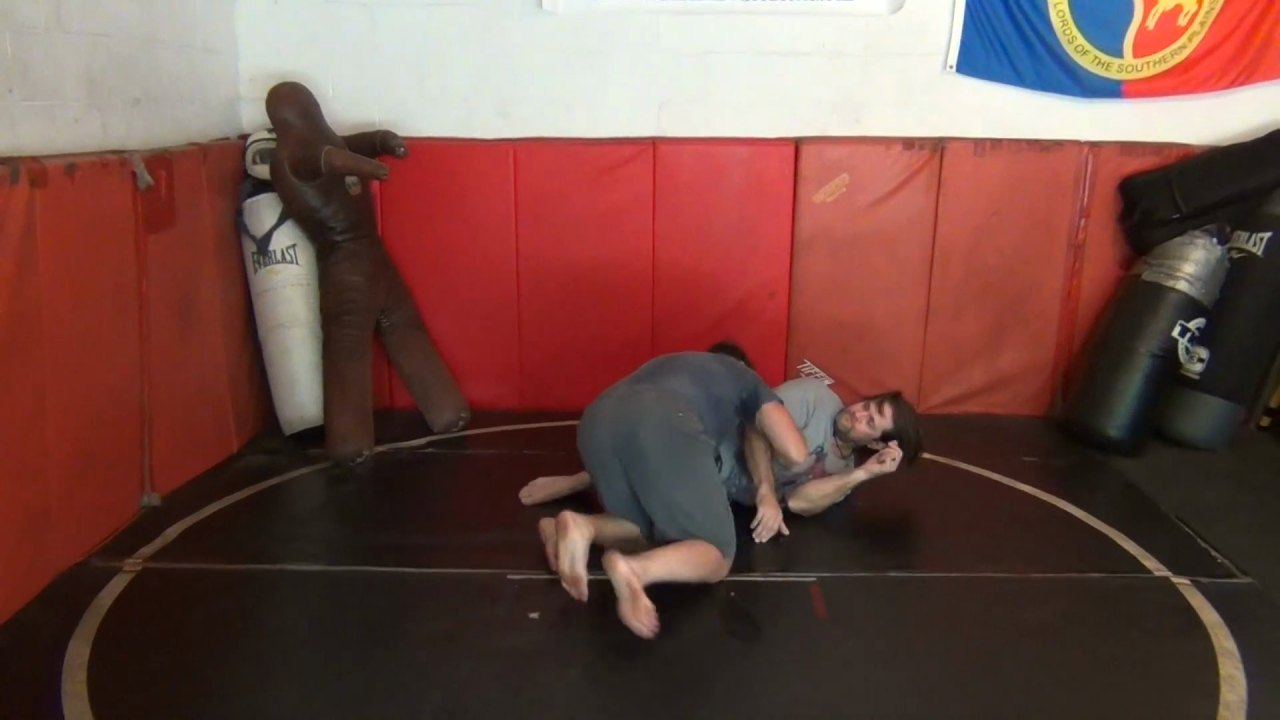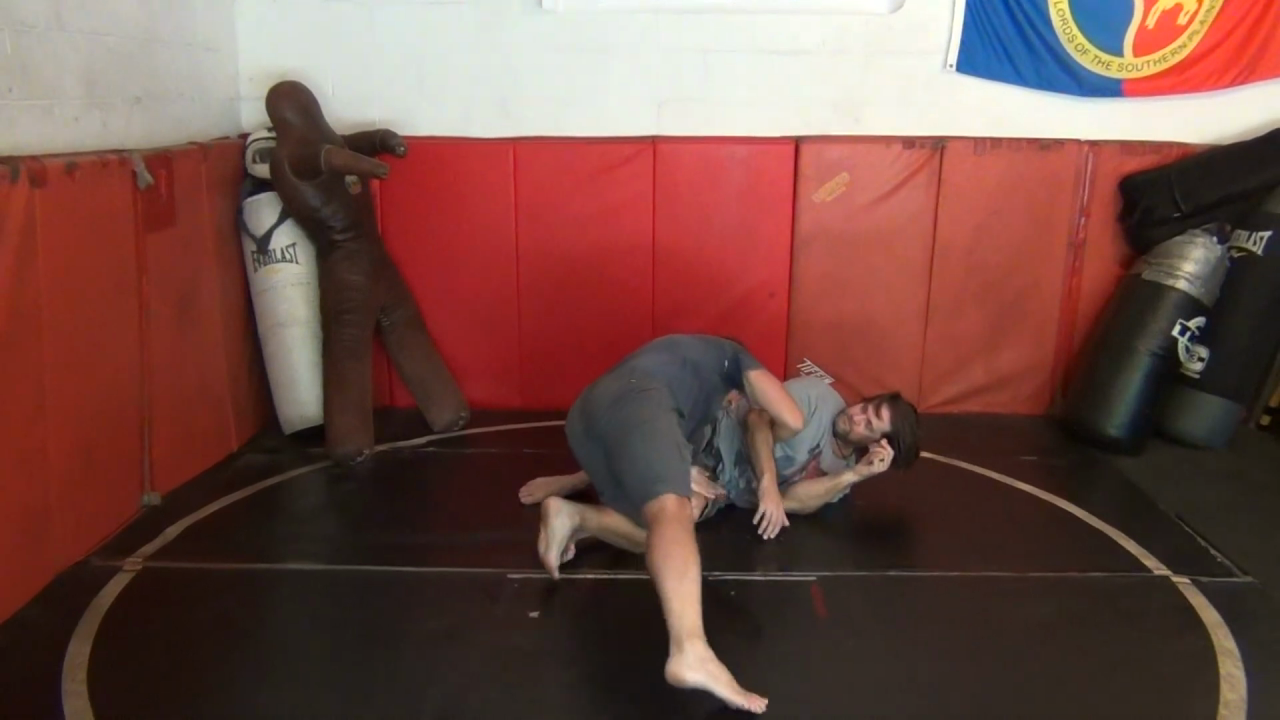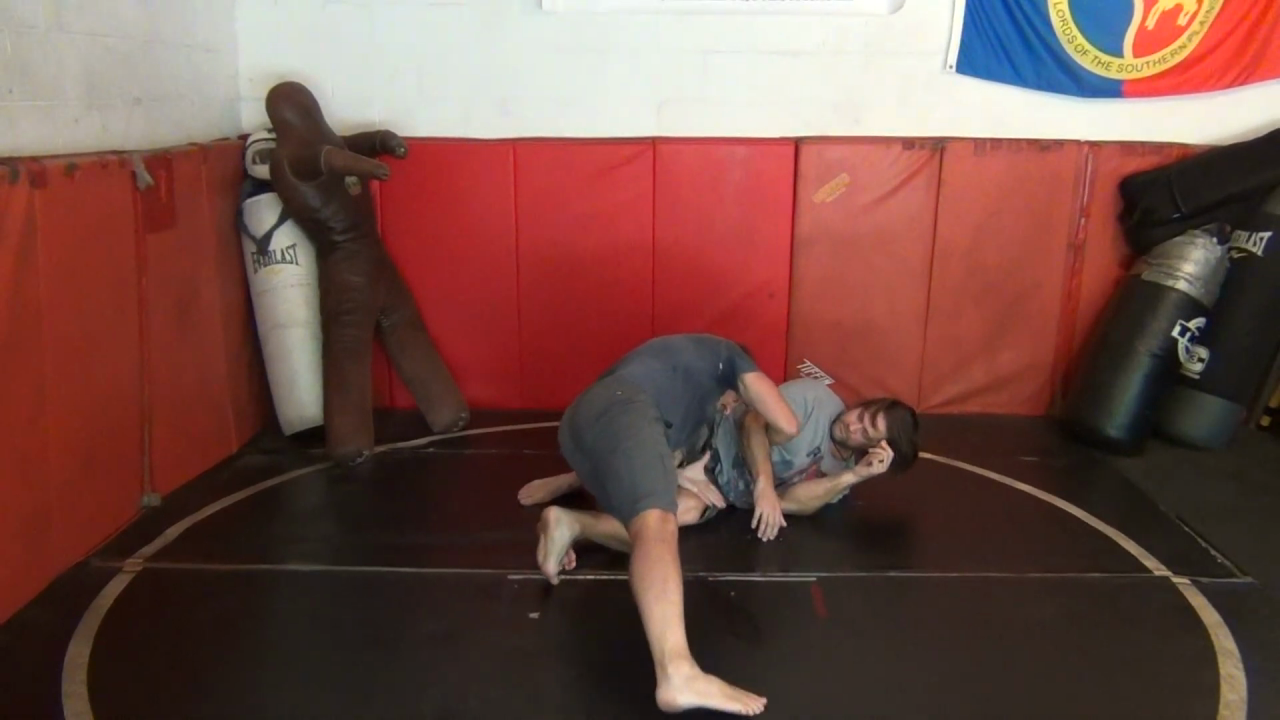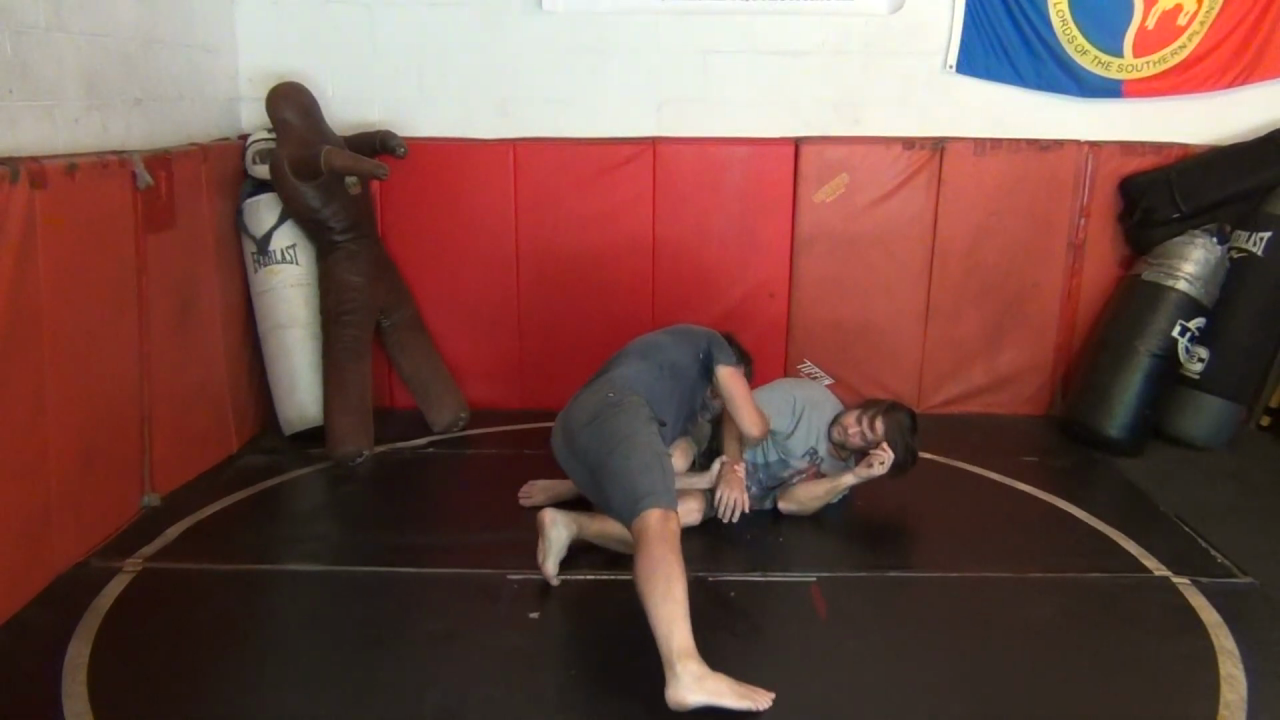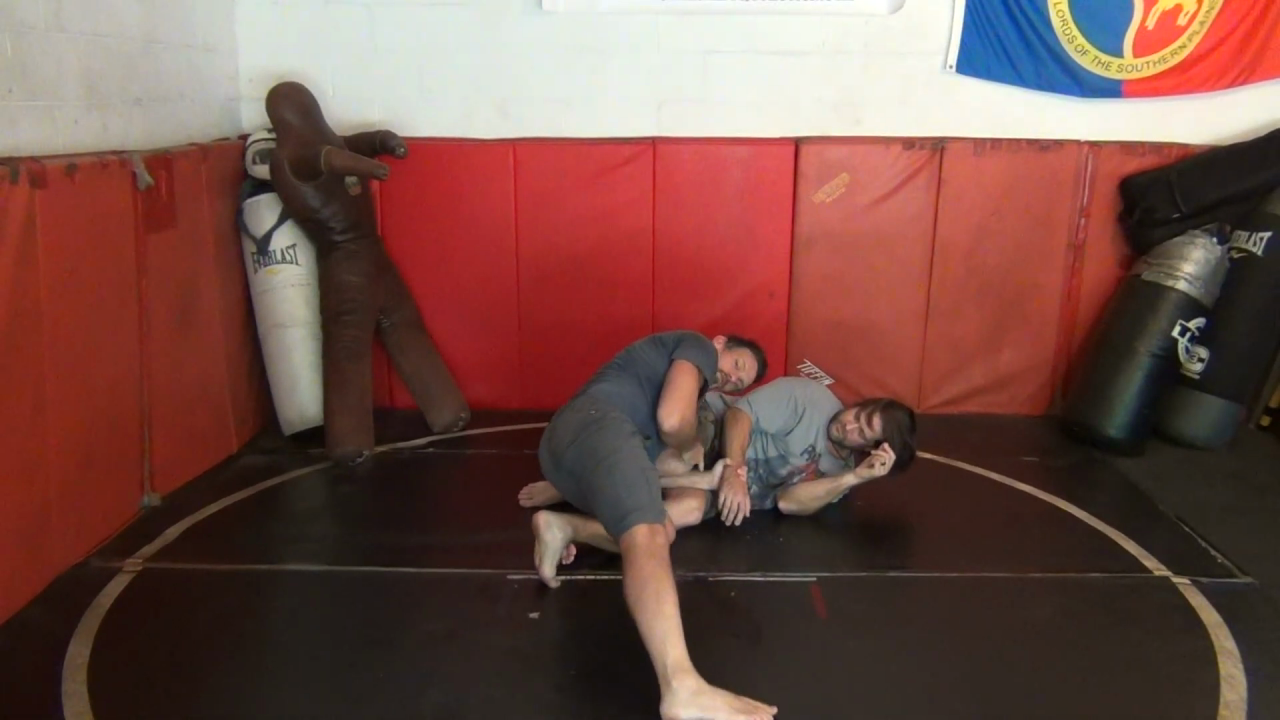
dt=0.5s
person 1, frame 1
left shoulder: (844, 470)
right shoulder: (817, 397)
left elbow: (797, 502)
right elbow: (758, 426)
left wrist: (864, 474)
right wrist: (766, 492)
left hip: (724, 486)
right ankle: (575, 483)
person 1, frame 2
left shoulder: (842, 472)
right shoulder: (819, 397)
left elbow: (791, 502)
right elbow: (758, 419)
left wrist: (858, 474)
right wrist: (768, 483)
left hip: (723, 488)
right hip: (713, 434)
left knee: (693, 506)
right ankle: (571, 484)
person 1, frame 3
left shoulder: (840, 474)
right shoulder: (816, 397)
left elbow: (789, 501)
right elbow: (755, 423)
left wrist: (856, 476)
right wrist: (763, 483)
left hip: (729, 488)
right hip: (713, 432)
left knee: (688, 508)
right ankle: (571, 482)
person 1, frame 4
left shoulder: (840, 470)
right shoulder: (810, 398)
left elbow: (789, 502)
right elbow: (736, 415)
left wrist: (856, 477)
right wrist: (732, 468)
left hip: (738, 490)
right hip: (714, 431)
left knee: (692, 509)
right knee: (674, 463)
left ankle: (568, 522)
right ankle: (573, 488)
person 1, frame 5
left shoulder: (833, 470)
right shoulder: (811, 396)
left elbow: (789, 500)
right elbow: (739, 414)
left wrist: (856, 476)
right wrist: (733, 474)
left knee: (684, 514)
right knee: (676, 462)
person 2, frame 1
left shoulder: (324, 143)
right shoulder: (291, 155)
left elbow: (348, 144)
right elbow: (309, 160)
left wrist: (382, 139)
right wrist: (340, 161)
left hip: (371, 256)
right hip: (346, 267)
left knee: (407, 330)
right knee: (347, 350)
left ankle: (447, 415)
right ankle: (351, 445)
person 2, frame 2
left shoulder: (325, 143)
right shoulder: (292, 155)
right elbow: (309, 157)
left wrist: (383, 138)
right wrist: (341, 159)
left hip: (371, 255)
right hip: (346, 265)
left knee: (406, 330)
right knee: (348, 349)
left ankle: (426, 420)
right ankle: (351, 445)
person 2, frame 3
left shoulder: (326, 144)
right shoulder: (290, 156)
left elbow: (350, 145)
right elbow: (309, 159)
left wrist: (382, 139)
right wrist: (340, 160)
left hip: (370, 257)
right hip: (347, 267)
left knee: (406, 331)
right knee: (348, 350)
right ankle: (351, 444)
person 2, frame 4
left shoulder: (326, 144)
right shoulder: (291, 156)
right elbow: (309, 158)
left wrist: (383, 140)
right wrist: (340, 160)
left hip: (371, 256)
right hip: (346, 266)
left knee: (407, 331)
right knee: (347, 350)
left ankle: (448, 414)
right ankle: (351, 444)
person 2, frame 5
left shoulder: (326, 144)
right shoulder: (291, 156)
right elbow: (310, 158)
left wrist: (383, 140)
right wrist: (341, 160)
left hip: (370, 257)
right hip: (346, 266)
left knee: (407, 331)
right knee: (348, 350)
left ankle: (447, 415)
right ankle: (351, 444)
person 3, frame 1
left shoulder: (672, 364)
right shoulder: (743, 377)
right elbow: (796, 453)
right hip: (665, 425)
left knee: (650, 527)
right knee: (716, 555)
left ankle: (584, 526)
right ankle: (634, 569)
person 3, frame 2
left shoulder: (678, 356)
right shoulder: (731, 355)
right elbow: (791, 420)
left hip: (585, 411)
right hip: (635, 400)
left knee: (652, 526)
right knee: (671, 512)
left ankle: (571, 516)
right ankle: (690, 654)
person 3, frame 3
left shoulder: (678, 356)
right shoulder: (728, 354)
right elbow: (786, 424)
left hip: (578, 422)
right hip: (622, 410)
right knee: (657, 525)
left ankle: (570, 523)
right ankle: (678, 675)
person 3, frame 4
left shoulder: (668, 350)
right shoulder: (712, 345)
right elbow: (752, 427)
left hip: (570, 426)
right hip: (615, 410)
left knee: (650, 524)
right knee: (659, 524)
left ankle: (566, 524)
right ankle: (686, 673)
person 3, frame 5
left shoulder: (671, 369)
right shoulder: (697, 347)
right elbow: (672, 420)
right wrist: (690, 447)
left hip: (560, 441)
right hip: (598, 425)
left knee: (662, 530)
right knee: (646, 538)
left ankle: (562, 526)
right ankle: (683, 687)
